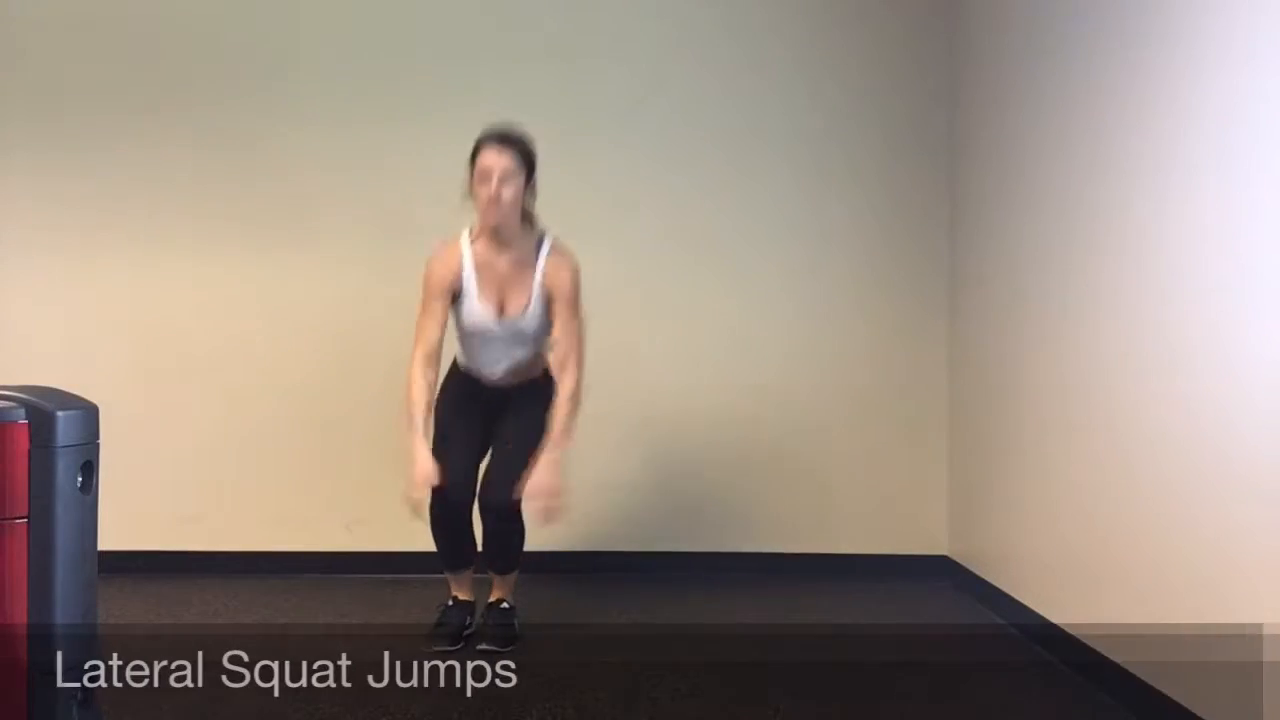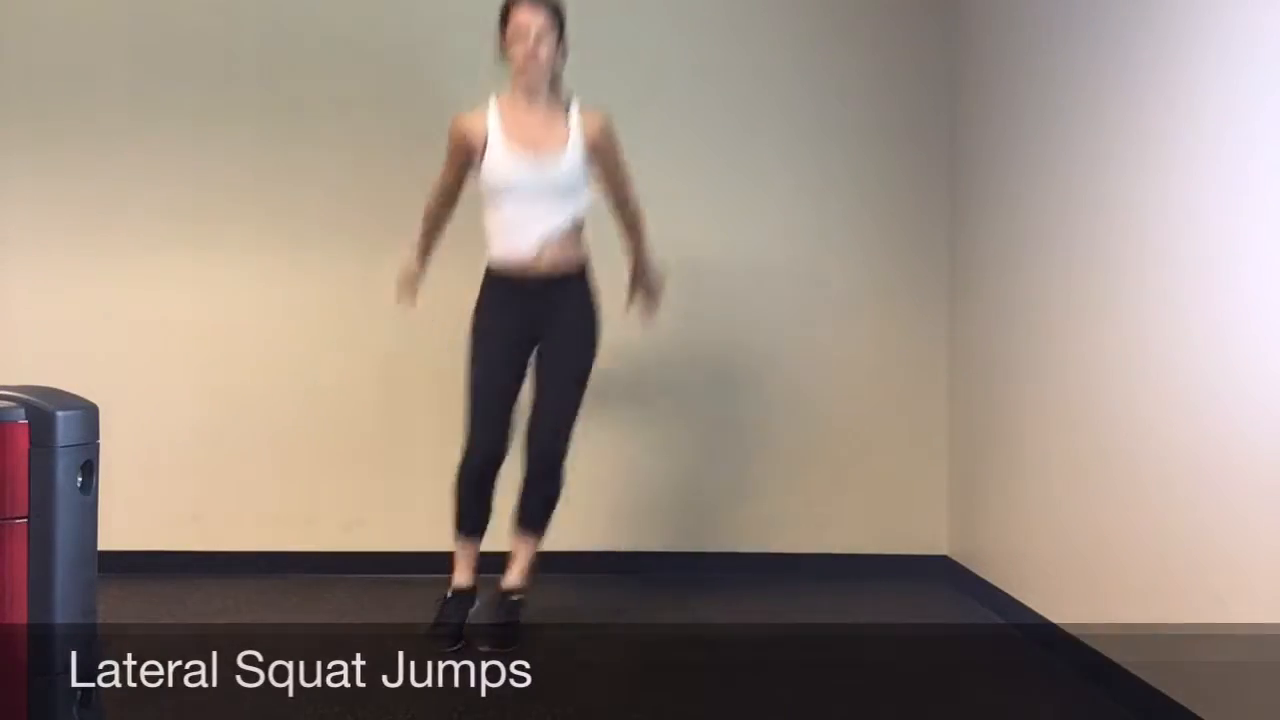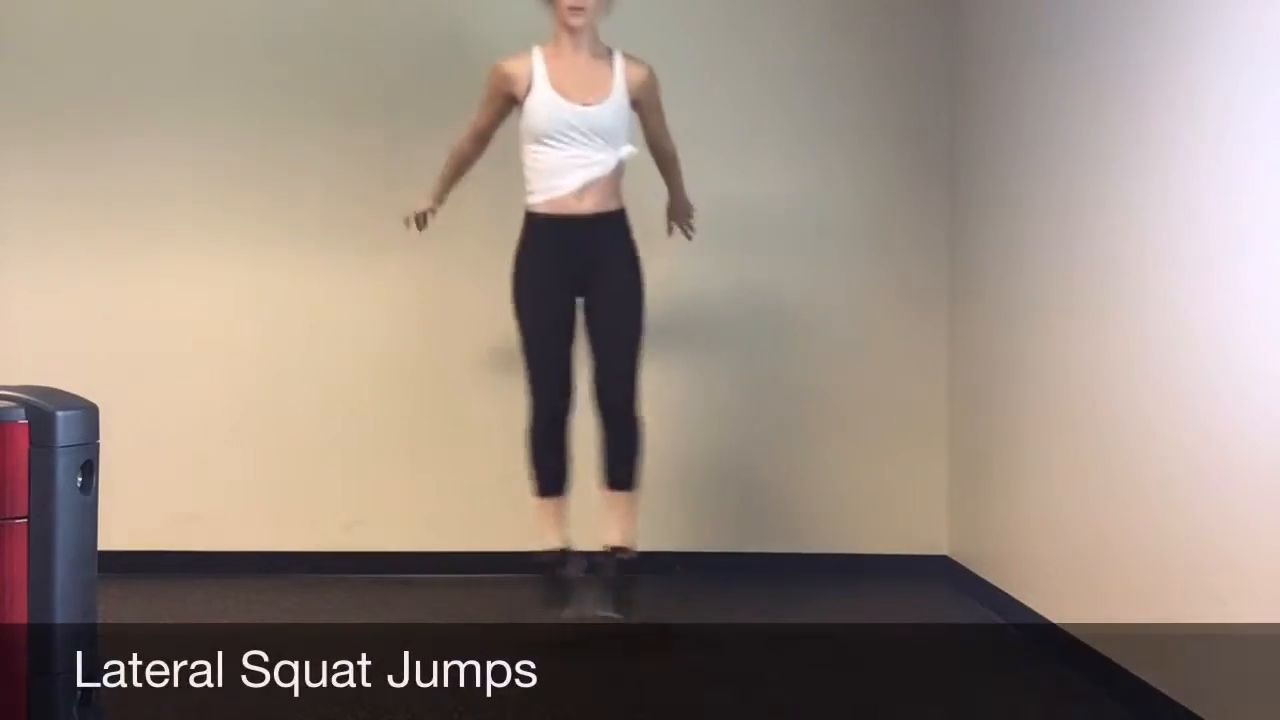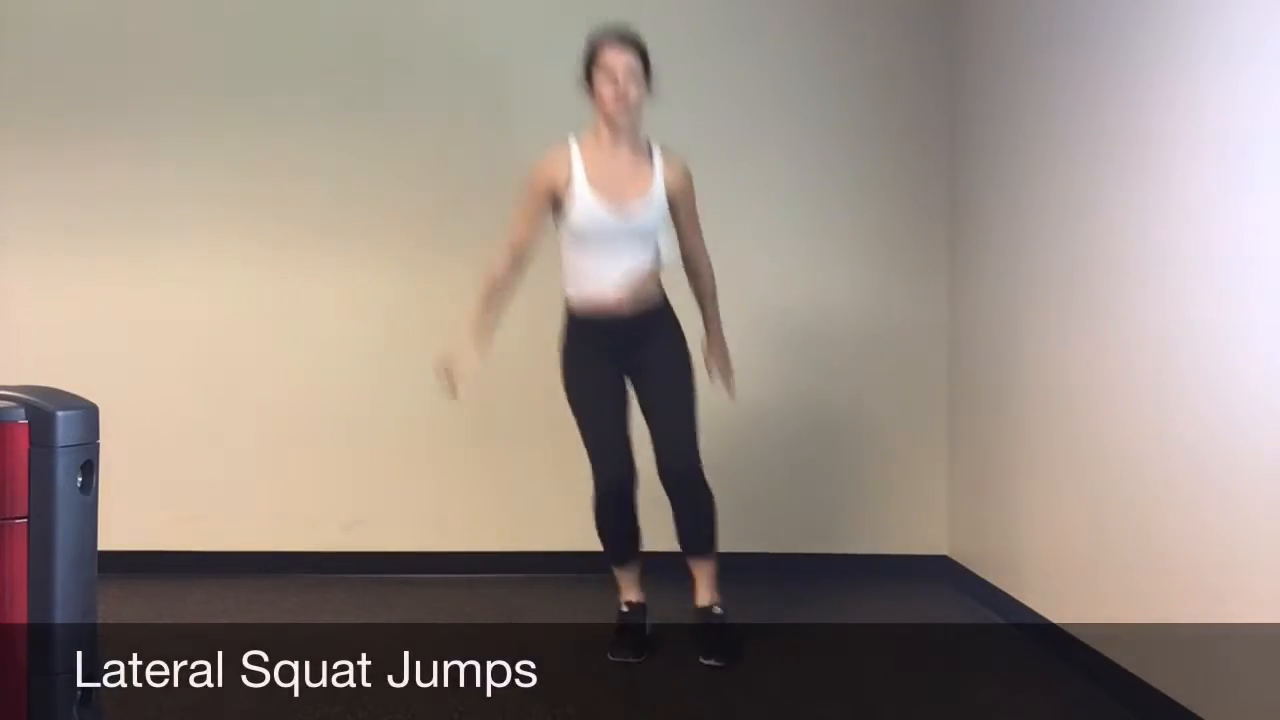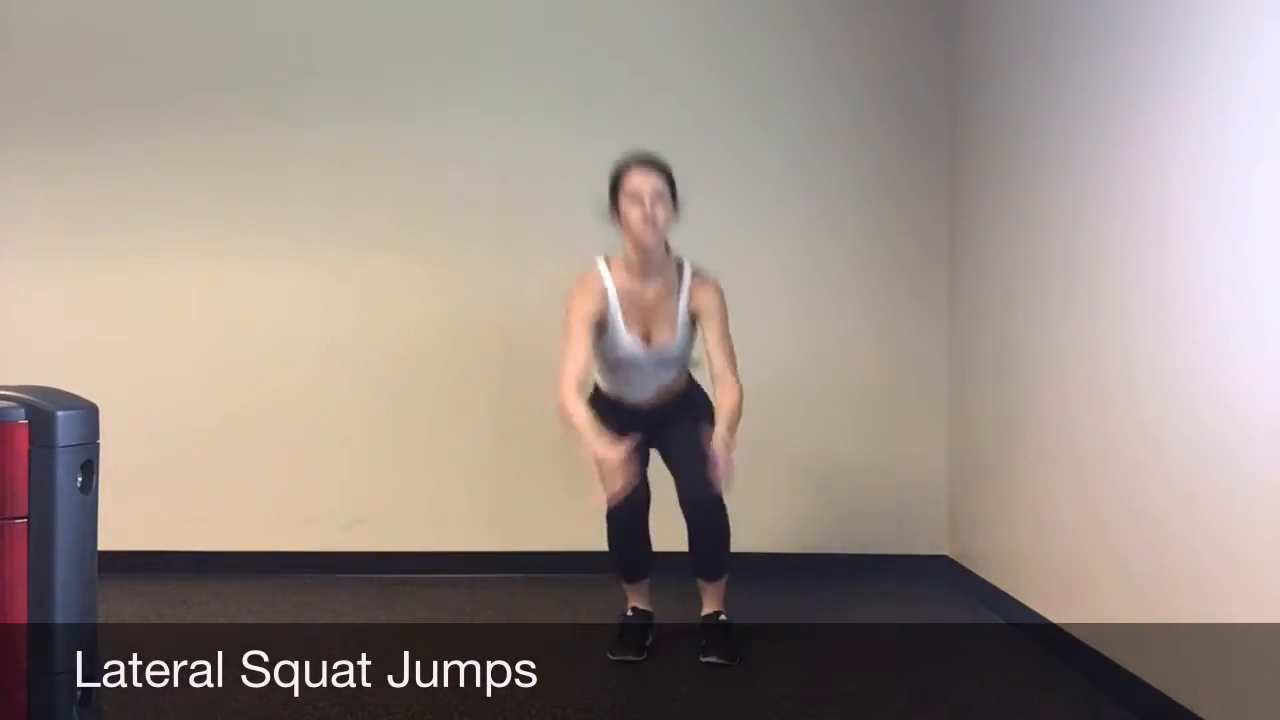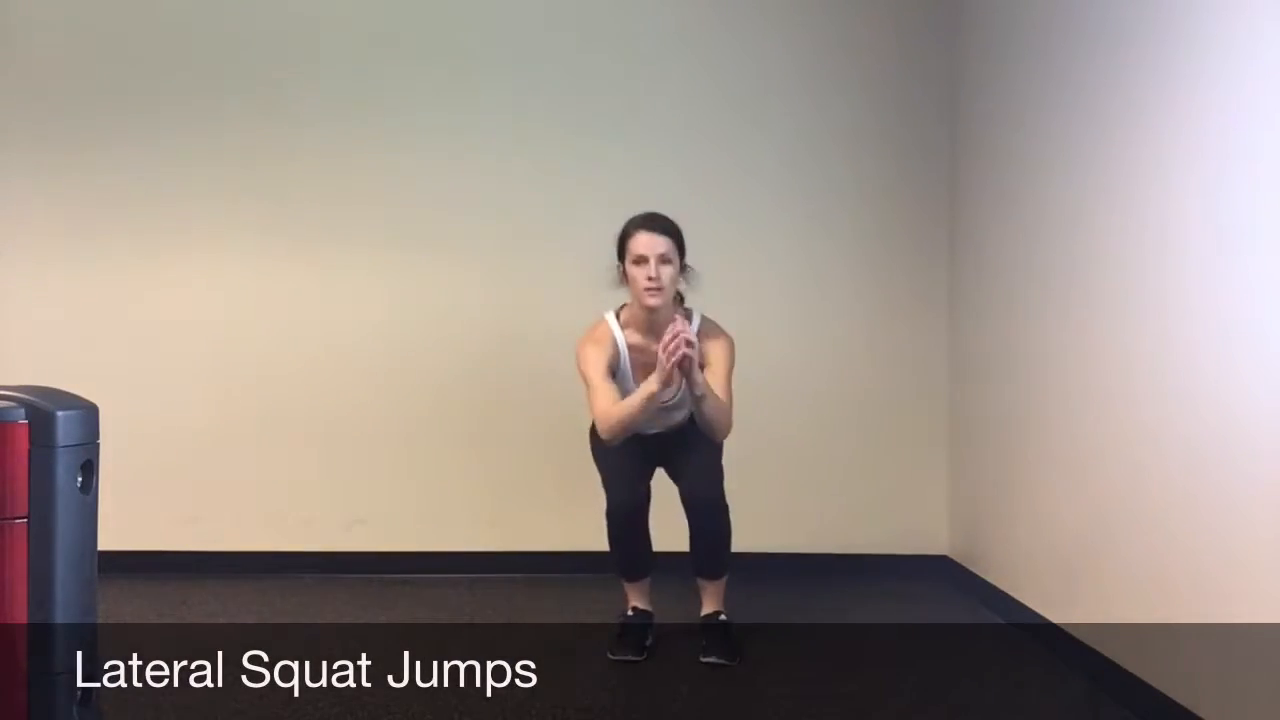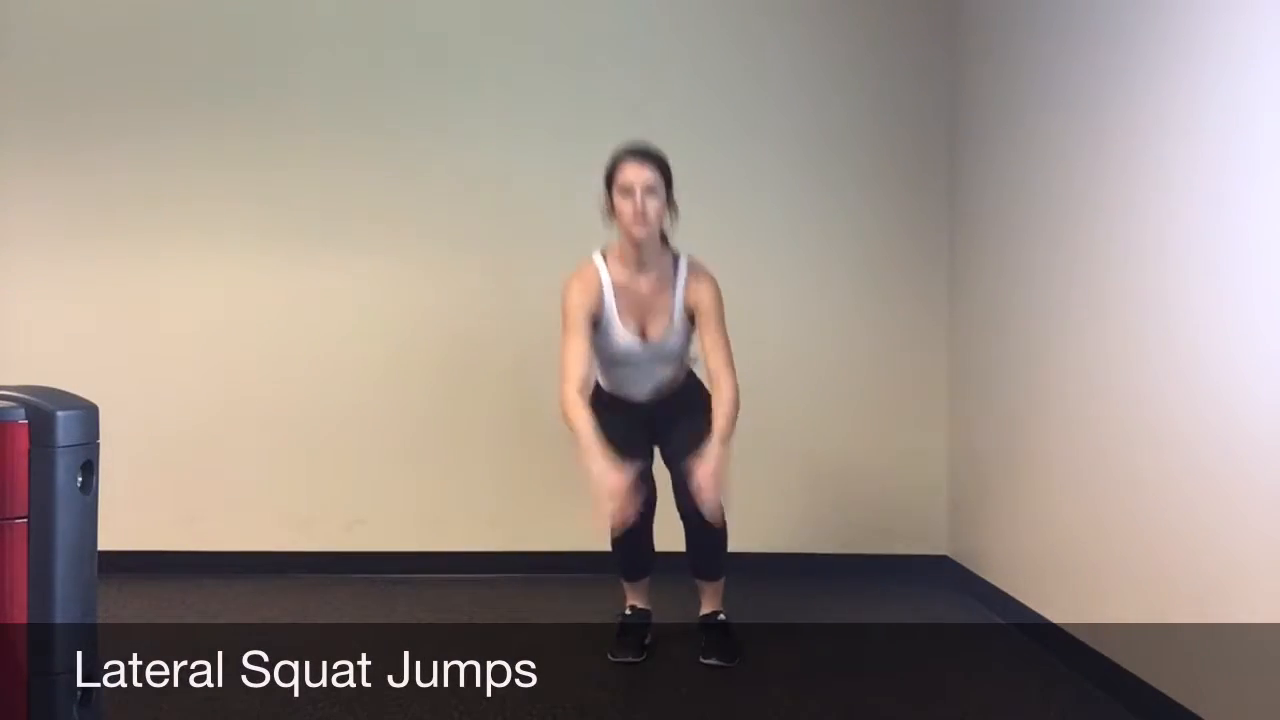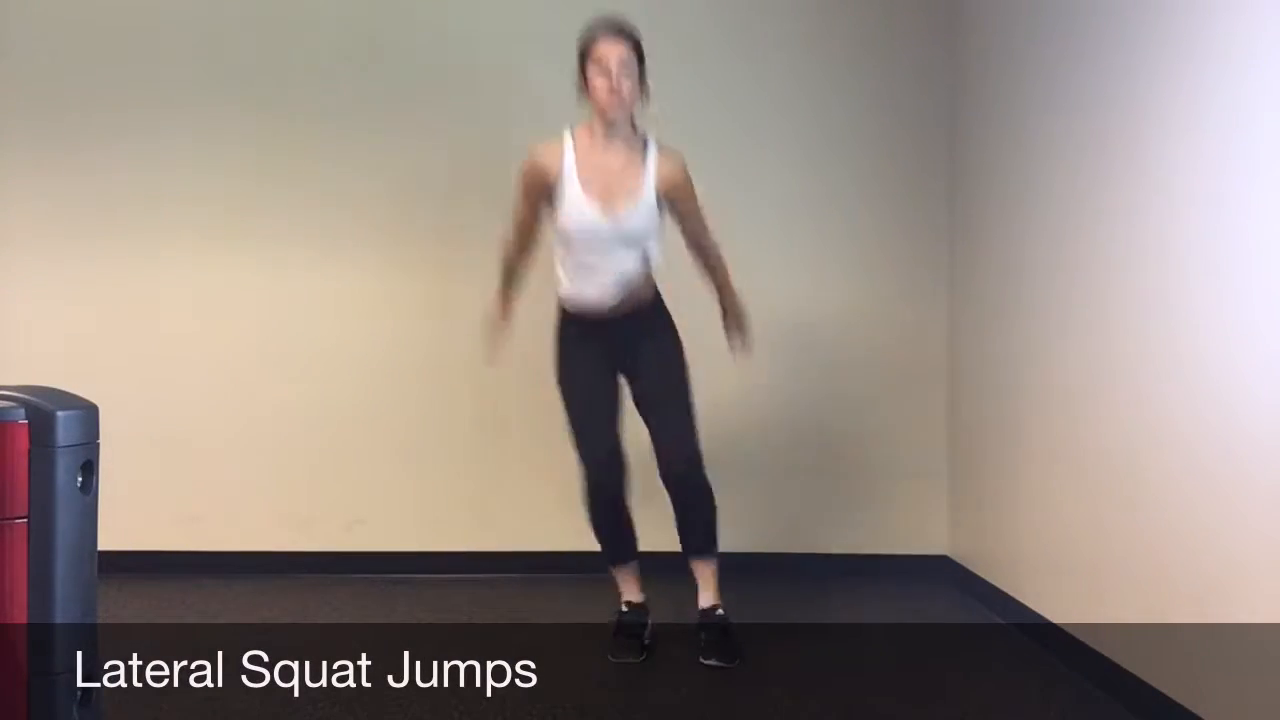
dt=0.2s
person 1, frame 1
left shoulder: (557, 267)
right shoulder: (450, 264)
left elbow: (569, 369)
right elbow: (422, 362)
left wrist: (549, 461)
right wrist: (421, 451)
left hip: (529, 396)
right hip: (466, 393)
left knee: (498, 496)
right knee: (447, 495)
left ankle: (501, 602)
right ankle: (461, 600)
person 1, frame 2
left shoulder: (589, 124)
right shoulder: (476, 127)
left elbow: (623, 195)
right elbow: (444, 195)
left wrist: (641, 265)
right wrist: (419, 262)
left hip: (568, 299)
right hip: (503, 299)
left knee: (548, 443)
right knee: (484, 444)
left ankle: (516, 585)
right ankle: (461, 583)
person 1, frame 3
left shoulder: (633, 76)
right shoulder: (518, 74)
left elbow: (662, 145)
right elbow: (473, 140)
left wrist: (679, 199)
right wrist: (434, 200)
left hip: (611, 246)
right hip: (544, 248)
left knee: (617, 398)
right knee: (550, 401)
left ankle: (621, 546)
right ankle: (555, 545)
person 1, frame 4
left shoulder: (669, 171)
right shoulder: (560, 166)
left elbow: (696, 257)
right elbow: (512, 259)
left wrist: (715, 335)
right wrist: (474, 340)
left hip: (654, 332)
right hip: (587, 339)
left knee: (680, 465)
right knee: (612, 473)
left ankle: (708, 607)
right ankle: (631, 604)
person 1, frame 5
left shoulder: (701, 290)
right shoulder: (592, 290)
left elbow: (729, 383)
right elbow: (569, 388)
left wrist: (724, 439)
right wrist: (600, 448)
left hip: (683, 411)
right hip: (618, 416)
left knee: (704, 500)
right knee: (626, 498)
left ankle: (714, 614)
right ankle: (638, 610)
person 1, frame 6
left shoulder: (711, 338)
right shoulder: (601, 340)
left elbow: (722, 423)
right elbow: (608, 423)
left wrist: (693, 379)
right wrist: (657, 381)
left hip: (687, 435)
right hip: (627, 439)
left knee: (708, 503)
right knee: (626, 505)
left ankle: (713, 615)
right ankle: (637, 611)
person 1, frame 7
left shoulder: (697, 284)
right shoulder: (587, 287)
left elbow: (724, 381)
right elbow: (573, 390)
left wrist: (714, 455)
right wrist: (601, 467)
left hip: (681, 405)
right hip: (616, 409)
left knee: (701, 500)
right knee: (630, 500)
left ankle: (713, 614)
right ankle: (636, 608)
person 1, frame 8
left shoulder: (666, 168)
right shoulder: (550, 163)
left elbow: (702, 246)
right elbow: (522, 244)
left wrist: (730, 305)
right wrist: (504, 305)
left hip: (648, 327)
right hip: (582, 334)
left knee: (682, 463)
right knee: (604, 468)
left ankle: (710, 606)
right ankle: (632, 602)
